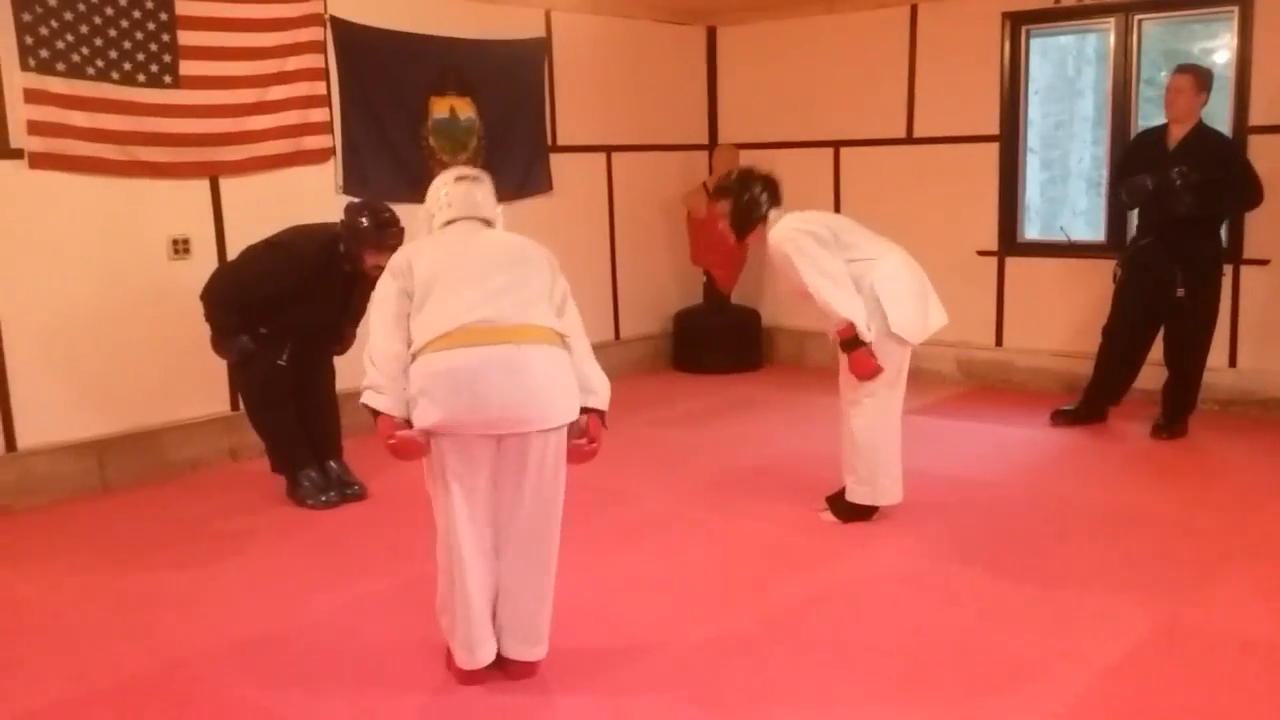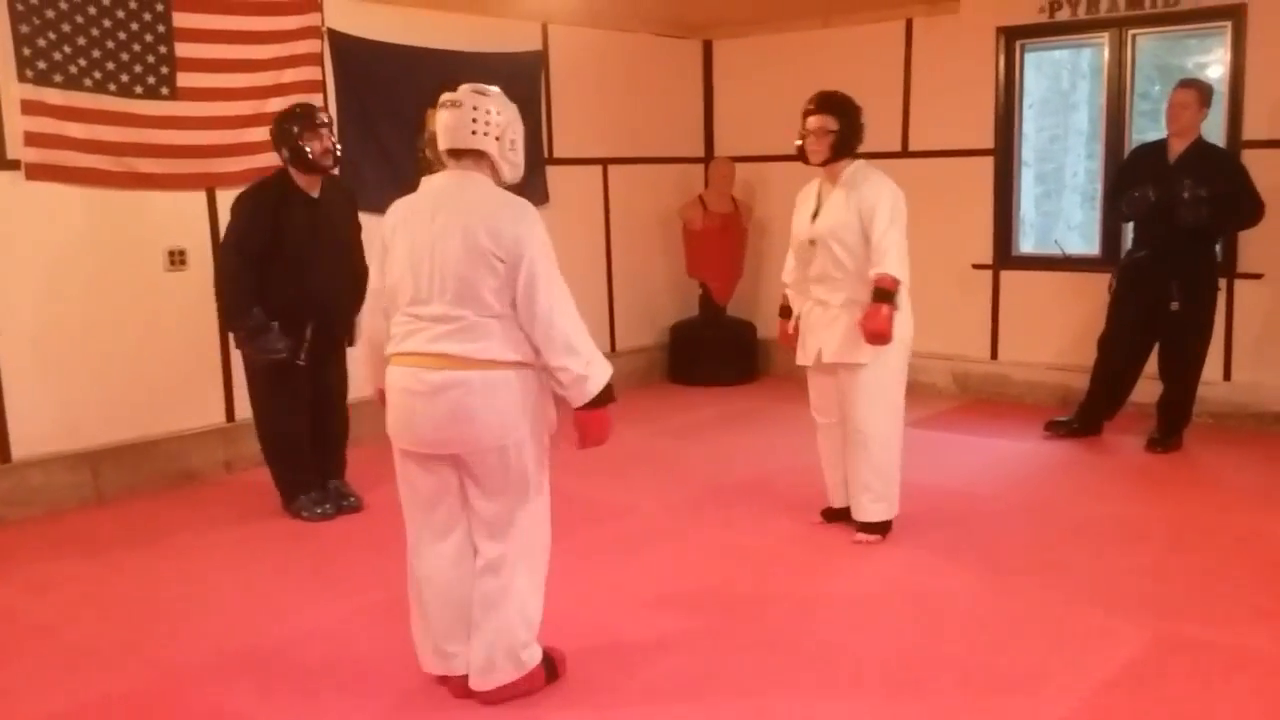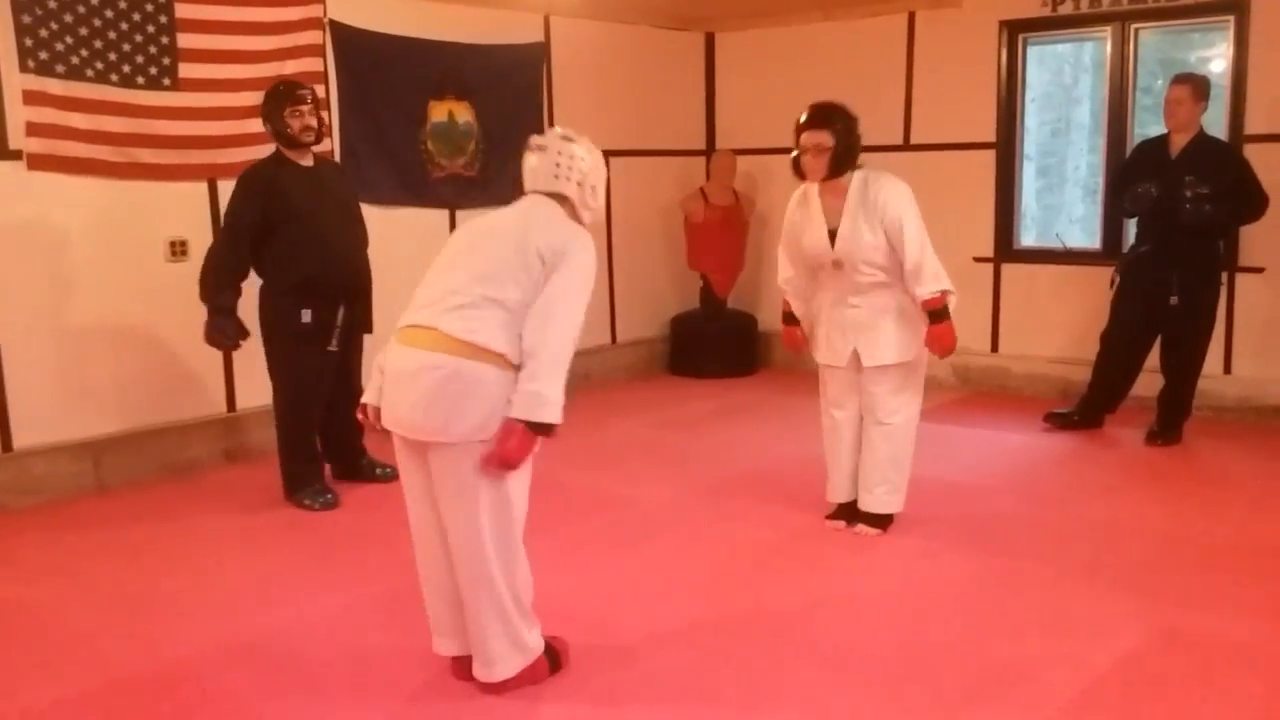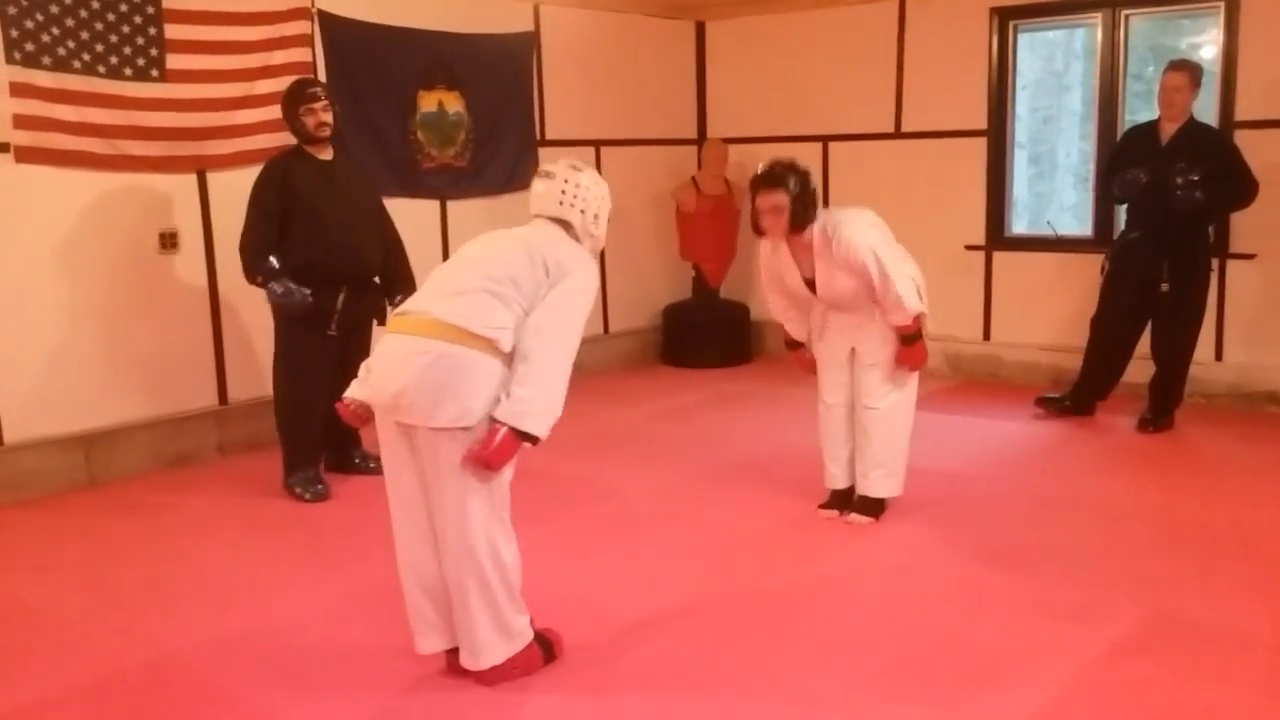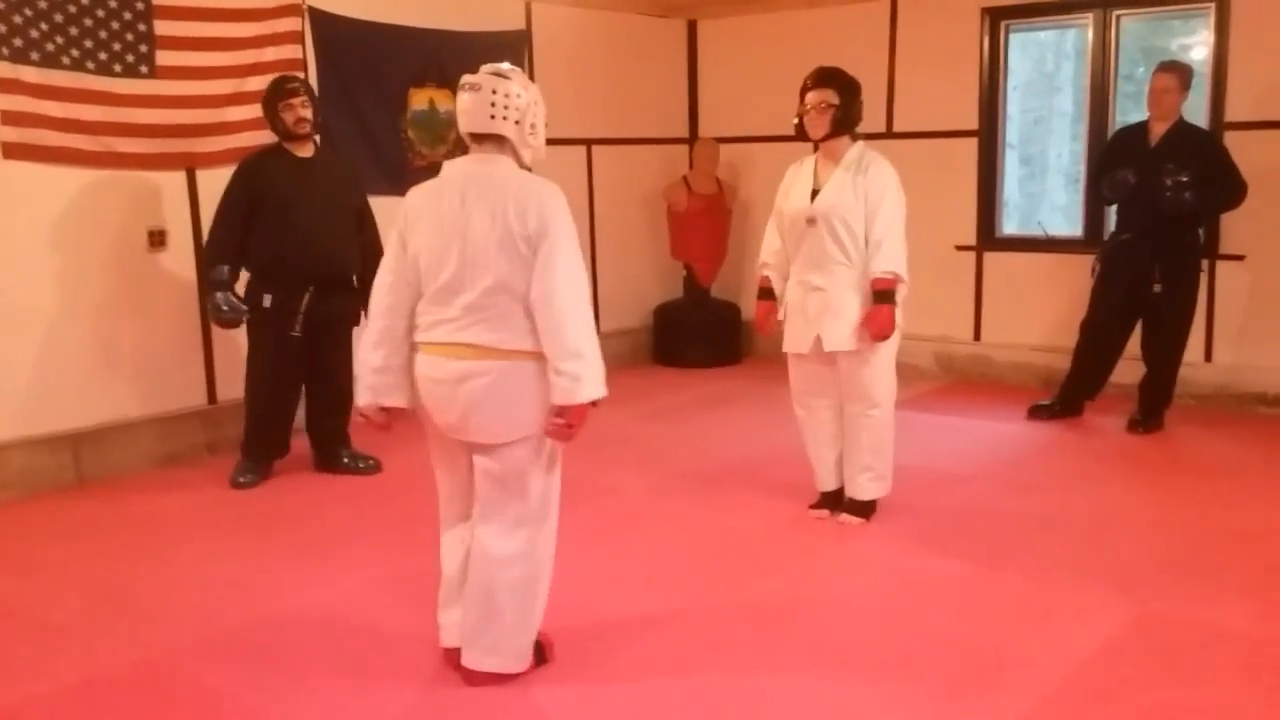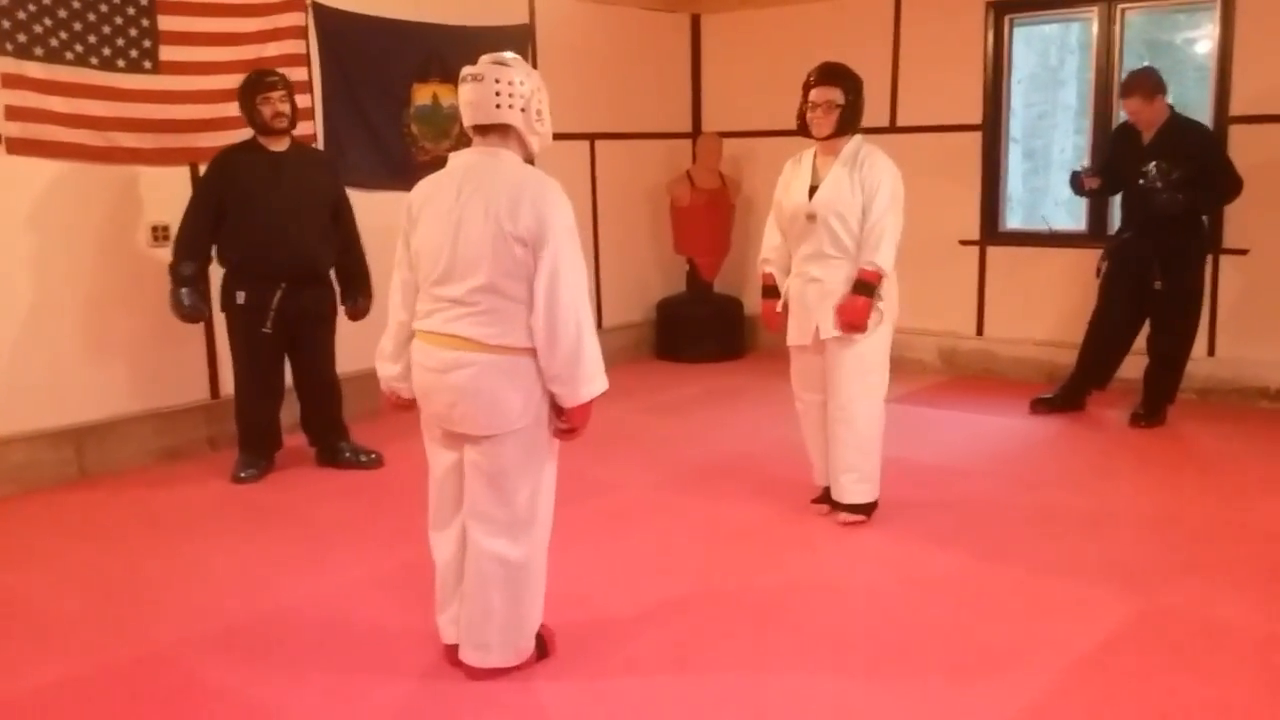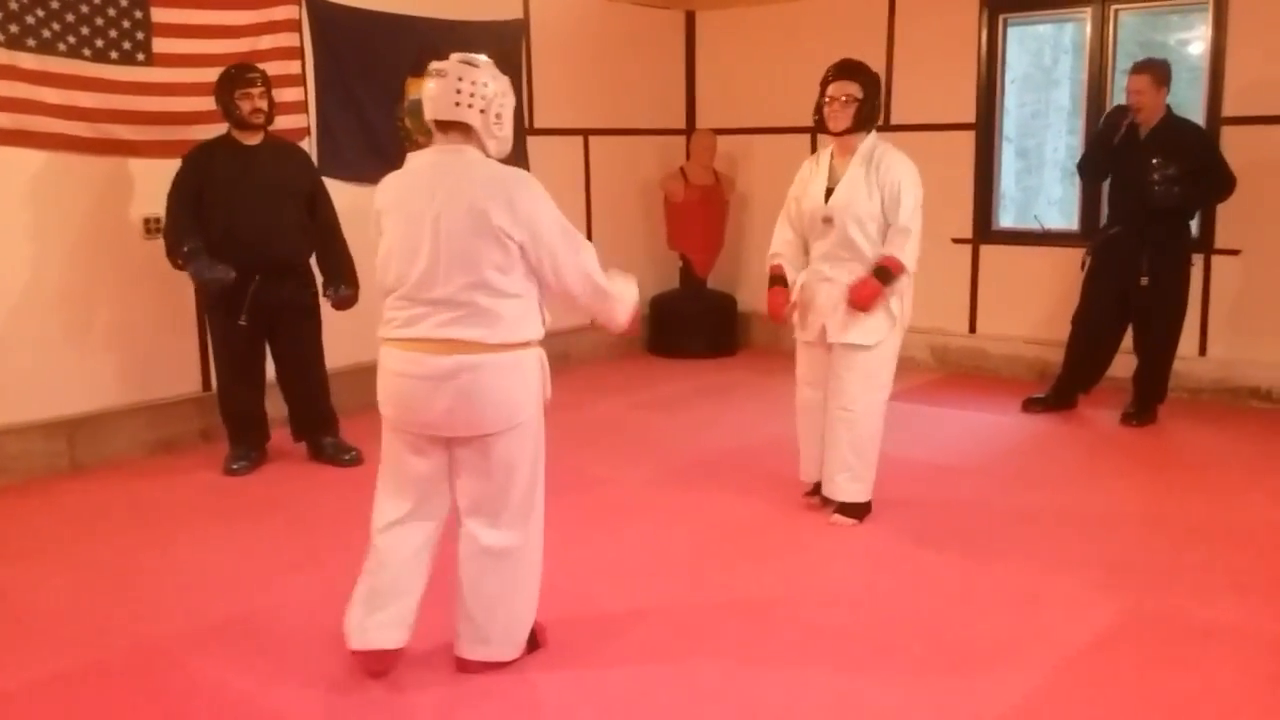
dt=0.7s
person 1, frame 1
left shoulder: (410, 257)
right shoulder: (533, 254)
left elbow: (388, 338)
right elbow: (572, 333)
left wrist: (392, 414)
right wrist: (590, 412)
left hip: (449, 379)
right hip: (536, 375)
left knee: (464, 521)
right knee: (529, 520)
left ankle: (470, 650)
right ankle: (522, 645)
person 1, frame 2
left shoulder: (401, 215)
right shoulder: (512, 216)
left elbow: (379, 314)
right elbow: (549, 317)
left wrist: (387, 374)
right wrist: (589, 394)
left hip: (414, 392)
right hip: (495, 394)
left knee: (438, 535)
right knee: (507, 534)
left ankle: (451, 661)
right ankle: (504, 664)
person 1, frame 3
left shoulder: (485, 225)
right shoulder: (573, 242)
right elbow: (549, 337)
left wrist: (379, 389)
right wrist: (531, 421)
left hip: (409, 373)
right hip: (469, 383)
left knee: (440, 525)
right knee: (487, 528)
left ankle: (464, 644)
right ankle: (510, 657)
person 1, frame 4
left shoulder: (496, 243)
right shoulder: (577, 264)
right elbow: (546, 347)
left wrist: (363, 388)
right wrist: (517, 425)
left hip: (396, 361)
right hip: (457, 373)
left knee: (422, 516)
right knee: (475, 514)
left ankle: (455, 640)
right ankle: (499, 649)
person 1, frame 5
left shoulder: (422, 200)
right shoulder: (538, 198)
left elbow: (391, 302)
right elbow: (559, 300)
left wrist: (381, 387)
right wrist: (575, 389)
left hip: (440, 377)
right hip: (513, 383)
left knee: (462, 514)
right knee: (514, 519)
left ankle: (460, 635)
right ankle: (498, 650)
person 1, frame 6
left shoulder: (427, 191)
right shoulder: (537, 193)
left elbow: (405, 294)
right elbow: (560, 306)
left wrist: (398, 372)
right wrist: (576, 390)
left hip: (438, 369)
right hip: (506, 377)
left knee: (454, 507)
right knee: (508, 514)
left ankle: (460, 630)
right ankle: (497, 645)
person 1, frame 7
left shoulder: (394, 188)
right shoulder: (512, 190)
right elbow: (571, 270)
right wrist: (620, 301)
left hip: (410, 370)
right hip: (494, 374)
left knee: (405, 506)
right knee: (499, 515)
left ankle: (375, 636)
right ankle: (491, 640)
person 2, frame 1
left shoulder: (785, 237)
right shoulder: (790, 228)
left elbow: (834, 292)
left wrist: (854, 346)
right wrist: (853, 342)
left hip: (887, 301)
right hip: (882, 298)
left knee: (867, 403)
right knee: (866, 401)
left ankle: (863, 497)
right ankle: (861, 488)
person 2, frame 2
left shoulder: (874, 187)
right shoulder: (809, 193)
left elbow: (889, 252)
right elbow: (799, 261)
left wrist: (883, 305)
right wrist: (790, 312)
left hip: (869, 316)
right hip: (824, 319)
left knee: (870, 418)
right knee: (828, 416)
left ankle: (876, 512)
right ankle: (844, 500)
person 2, frame 3
left shoulder: (886, 194)
right shoulder: (800, 203)
left elbow: (919, 259)
right elbow: (794, 270)
left wrist: (938, 318)
right wrist: (792, 318)
left hip: (891, 318)
right hip: (836, 319)
left knee: (887, 412)
right knee: (838, 409)
left ankle: (879, 504)
right ankle: (845, 498)
person 2, frame 4
left shoulder: (852, 234)
right shoulder: (771, 249)
left elbow: (897, 288)
right elbow: (785, 302)
left wrist: (912, 340)
right wrist: (797, 343)
left hip: (883, 316)
right hip: (835, 318)
left knee: (878, 399)
right knee: (833, 398)
left ankle: (874, 491)
right ankle: (841, 486)
person 2, frame 5
left shoulder: (874, 170)
right shoulder: (796, 174)
left elbow: (888, 241)
right elbow: (777, 240)
left wrist: (884, 301)
right wrist: (767, 294)
left hip: (857, 304)
right hip: (805, 305)
left knee: (866, 401)
right knee: (813, 401)
left ankle: (864, 493)
right ankle: (831, 486)
person 2, frame 6
left shoulder: (873, 165)
right shoulder: (794, 168)
left elbow: (881, 236)
right elbow: (778, 236)
left wrist: (864, 294)
right wrist: (771, 292)
left hip: (856, 297)
right hip: (807, 299)
left knee: (854, 398)
right knee: (811, 396)
left ankle: (858, 494)
right ankle: (831, 484)
person 2, frame 7
left shoulder: (891, 164)
right shoulder: (813, 166)
left elbow: (907, 231)
right elbow: (791, 228)
left wrist: (877, 278)
right wrist: (779, 281)
left hip: (871, 301)
right hip: (818, 297)
left knee: (857, 397)
right knee: (813, 392)
left ankle: (854, 493)
right ankle: (823, 479)
person 3, frame 1
left shoulder: (370, 266)
right shoulder: (298, 255)
right elbow: (222, 287)
left wrist: (344, 331)
right wrist: (230, 335)
right hip: (259, 333)
left knee: (318, 390)
right knee: (269, 395)
left ankle: (331, 465)
right ankle: (303, 474)
person 3, frame 2
left shoulder: (340, 198)
right shoulder: (260, 201)
left elbow: (354, 261)
right elbow: (232, 269)
left wrist: (351, 313)
right wrist: (253, 329)
left hip: (327, 328)
right hip: (276, 330)
left knee: (331, 407)
right knee: (283, 414)
left ankle: (331, 481)
right ankle: (300, 490)
person 3, frame 3
left shoulder: (334, 174)
right shoulder: (261, 180)
left elbow: (355, 241)
right elbow: (232, 247)
left wrist: (362, 299)
right wrist: (221, 308)
left hip: (345, 308)
right hip: (294, 311)
left knee: (346, 391)
right knee: (300, 398)
left ankle: (350, 459)
right ankle: (303, 479)
person 3, frame 4
left shoulder: (354, 171)
right shoulder: (281, 171)
left elbow: (383, 233)
right elbow: (257, 235)
left wrist: (400, 286)
right wrist: (272, 279)
left hip: (357, 296)
right hip: (305, 298)
left knee: (348, 381)
right knee: (302, 384)
left ankle: (343, 451)
right ankle: (301, 468)
person 3, frame 5
left shoulder: (339, 170)
right shoulder: (256, 169)
left elbow: (366, 235)
right elbow: (226, 232)
left wrist: (373, 290)
right wrist: (221, 286)
left hip: (335, 297)
right hip: (276, 298)
left knee: (333, 381)
right knee: (271, 382)
left ankle: (333, 449)
right ankle: (258, 456)
person 3, frame 6
left shoulder: (317, 164)
right shoulder: (228, 165)
left elbow: (345, 230)
right elbow: (198, 227)
left wrist: (356, 286)
right wrist: (187, 282)
left hip: (313, 292)
right hip: (251, 294)
left knee: (320, 375)
right knee: (256, 380)
left ankle: (333, 443)
right ankle: (256, 452)
person 3, frame 7
left shoulder: (293, 157)
right shoulder: (203, 160)
left elbow: (324, 221)
right elbow: (180, 218)
left wrist: (339, 274)
right wrist: (197, 259)
left hip: (292, 284)
right hip: (231, 289)
left knee: (306, 369)
right knee: (238, 373)
left ankle: (323, 438)
right ankle: (247, 444)
person 4, frame 1
left shoulder: (1218, 148)
right shoulder: (1145, 142)
left elbow: (1250, 193)
right elbow: (1120, 184)
left wrist: (1201, 202)
right wrist: (1132, 191)
left hip: (1195, 259)
right hip: (1147, 253)
left knee: (1186, 342)
right knee: (1121, 331)
left ankle: (1175, 416)
right ankle: (1094, 404)
person 4, frame 2
left shoulder: (1220, 162)
right shoulder: (1142, 156)
left elbow: (1251, 210)
right elbow: (1113, 201)
left wrist: (1209, 215)
right wrist: (1131, 204)
left hip: (1191, 272)
right hip: (1142, 266)
left knee: (1181, 356)
right knee: (1116, 345)
left ankle: (1170, 429)
right ankle: (1089, 417)
person 4, frame 3
left shoulder: (1222, 156)
right shoulder: (1145, 152)
left elbow: (1255, 202)
right elbow: (1116, 194)
left wrist: (1212, 212)
right wrist: (1132, 200)
left hip: (1194, 267)
right hip: (1146, 261)
left knee: (1183, 350)
right knee: (1120, 338)
left ankle: (1170, 423)
right ankle: (1090, 410)
person 4, frame 4
left shoulder: (1212, 142)
right shoulder: (1135, 138)
left elbow: (1245, 189)
right elbow: (1108, 181)
left wrist: (1203, 198)
right wrist: (1121, 187)
left hip: (1184, 253)
right hip: (1135, 246)
left knee: (1173, 336)
right knee: (1109, 325)
left ankle: (1162, 409)
right ankle: (1082, 397)
person 4, frame 5
left shoulder: (1201, 144)
right shoulder: (1124, 139)
left elbow: (1234, 190)
right elbow: (1099, 182)
left wrist: (1192, 199)
right wrist: (1110, 186)
left hip: (1174, 255)
right hip: (1125, 248)
left knee: (1164, 337)
right knee: (1099, 326)
left ankle: (1151, 410)
right ankle: (1070, 399)
person 4, frame 6
left shoulder: (1196, 138)
right shoulder: (1123, 136)
left elbow: (1228, 185)
left wrist: (1183, 201)
right wrist: (1092, 183)
left hip: (1178, 250)
right hip: (1132, 244)
left knee: (1170, 330)
right knee: (1108, 321)
left ankle: (1155, 403)
right ankle: (1075, 391)
person 4, frame 7
left shoulder: (1189, 137)
right shoulder: (1120, 133)
left elbow: (1222, 183)
right elbow: (1089, 174)
left wrist: (1180, 195)
right wrist: (1106, 133)
left hip: (1164, 247)
right hip: (1117, 241)
left knee: (1155, 329)
right knee: (1092, 319)
left ankle: (1145, 402)
right ankle: (1065, 391)
